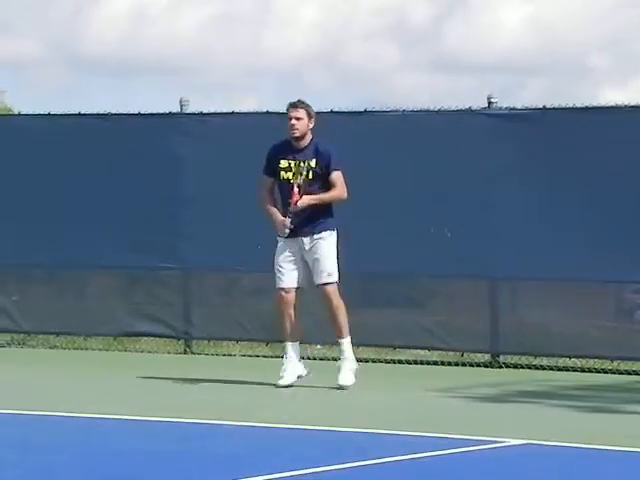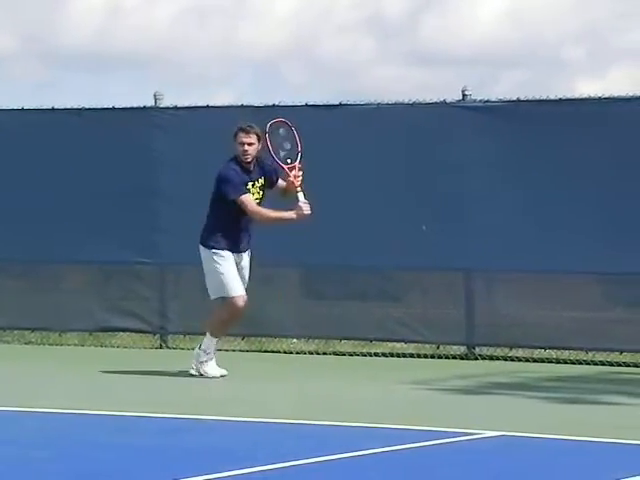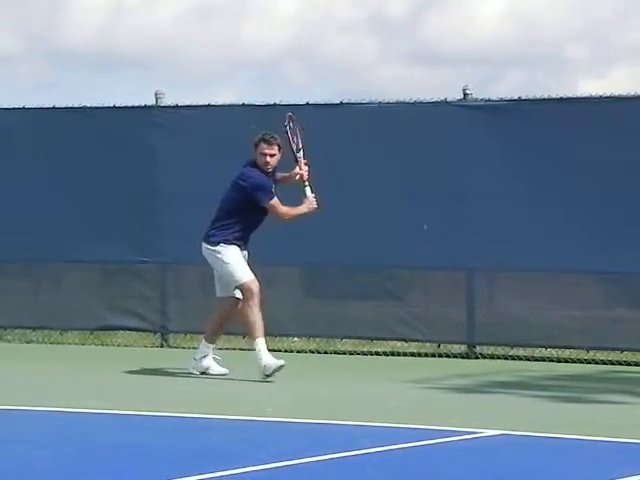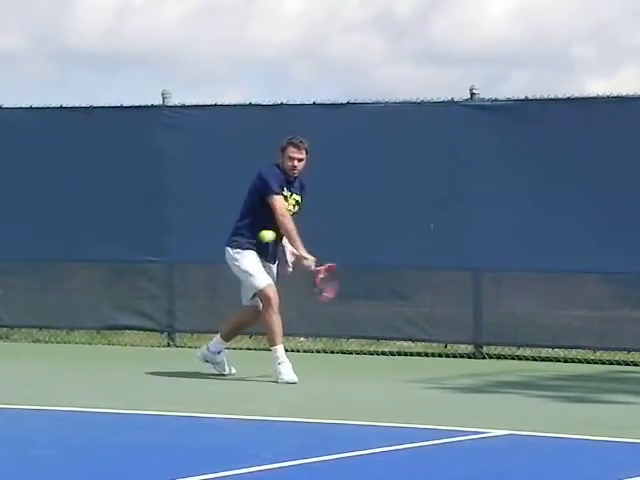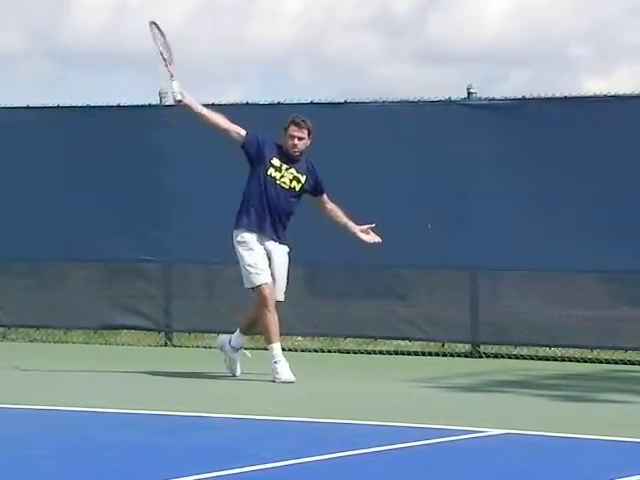
dt=1s
person 1, frame 1
left shoulder: (323, 152)
right shoulder: (276, 152)
left elbow: (341, 193)
right elbow: (267, 193)
left wrist: (310, 200)
right wrist: (277, 218)
left hip: (320, 232)
right hip: (289, 235)
left knee: (330, 292)
right knee: (285, 296)
left ankle: (348, 358)
right ankle: (293, 362)
person 1, frame 2
left shoulder: (263, 167)
right shoulder: (229, 173)
left elbow: (284, 189)
right elbow: (254, 212)
left wrist: (294, 183)
right wrist: (293, 215)
left hip: (241, 248)
right hip: (217, 247)
left knee: (233, 305)
right knee: (237, 302)
left ankle: (203, 358)
right ankle: (205, 351)
person 1, frame 3
left shoulder: (263, 172)
right shoulder: (254, 178)
left elbow: (272, 179)
right elbow: (282, 213)
left wrist: (291, 176)
right wrist: (306, 207)
left hip: (231, 245)
right hip: (220, 244)
left knee: (232, 303)
right knee: (251, 289)
left ankle: (202, 357)
right ankle: (264, 358)
person 1, frame 4
left shoulder: (300, 185)
right shoulder: (269, 175)
right elbow: (281, 215)
left wrist: (287, 247)
right wrist: (300, 250)
left hip: (269, 254)
right hip: (243, 249)
left knee: (254, 310)
right knee: (271, 297)
left ankle: (213, 349)
right ankle: (282, 363)
person 1, frame 5
left shoulder: (308, 170)
right shoulder: (264, 149)
left elbow: (326, 204)
right elbow: (226, 125)
left wrist: (354, 228)
right wrist: (188, 101)
left hip: (277, 241)
right hip: (250, 235)
left knee: (270, 301)
right knee: (266, 297)
left ankle: (232, 342)
right ankle: (278, 362)
